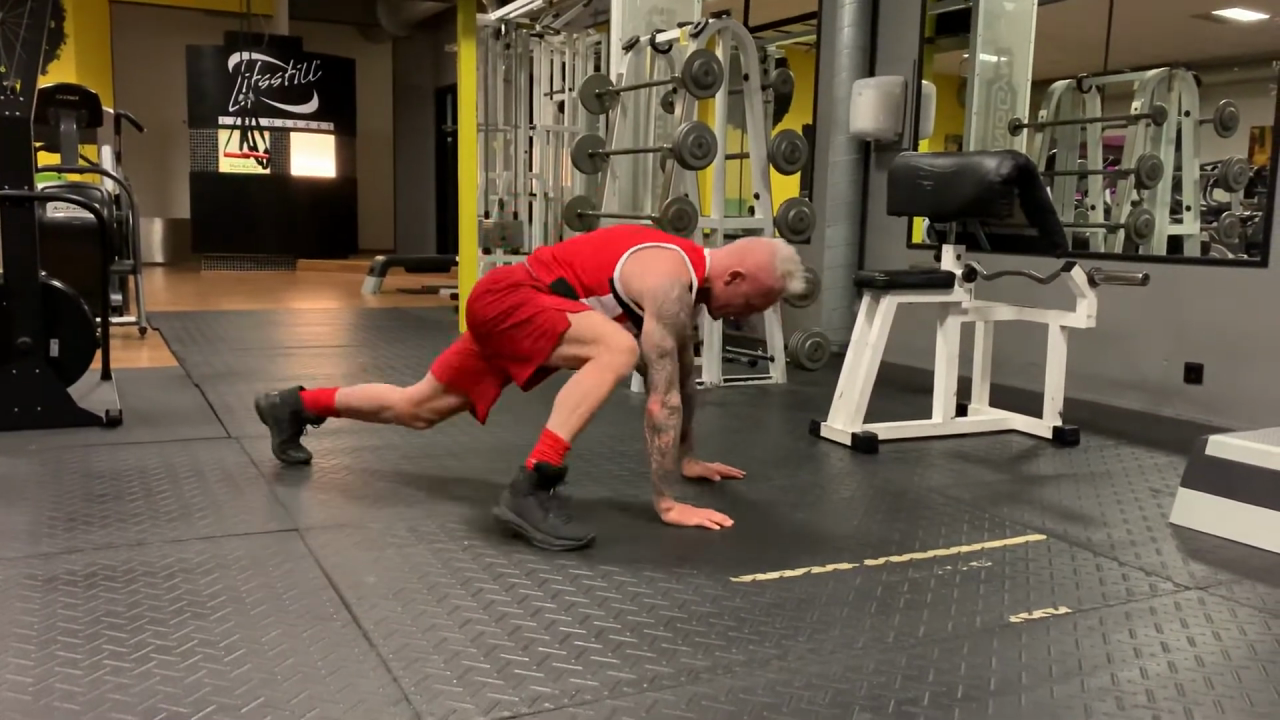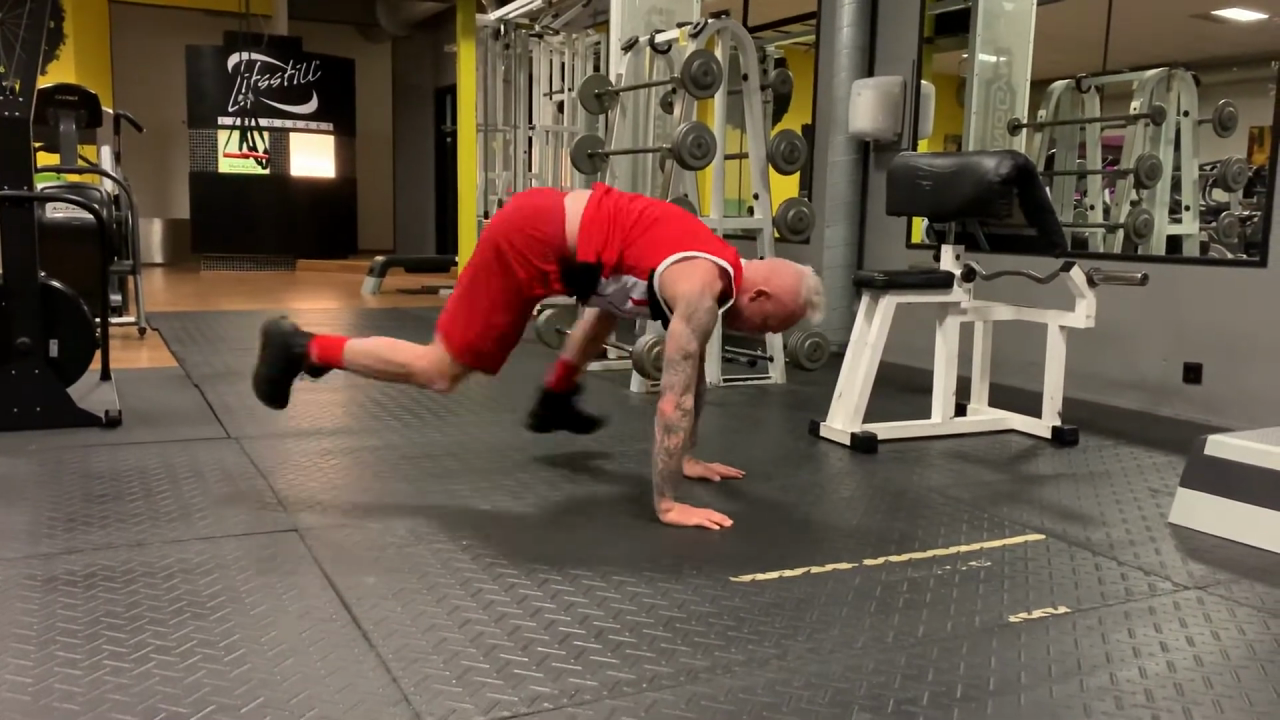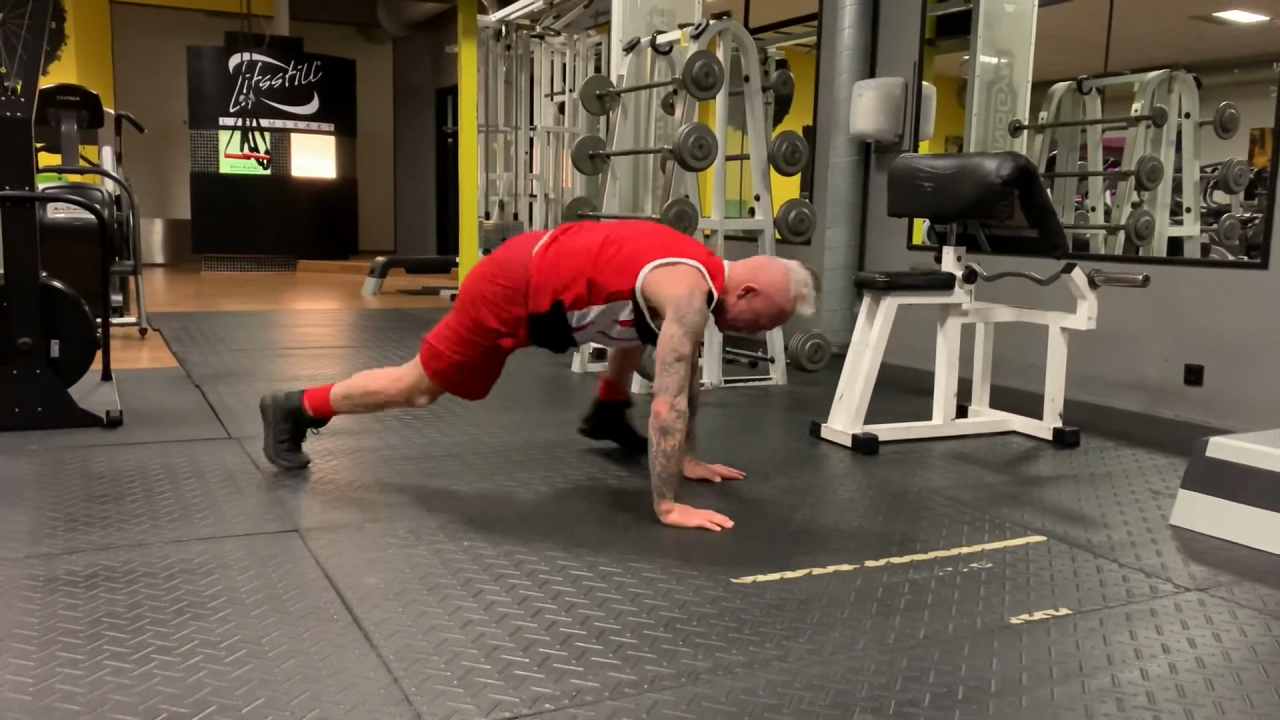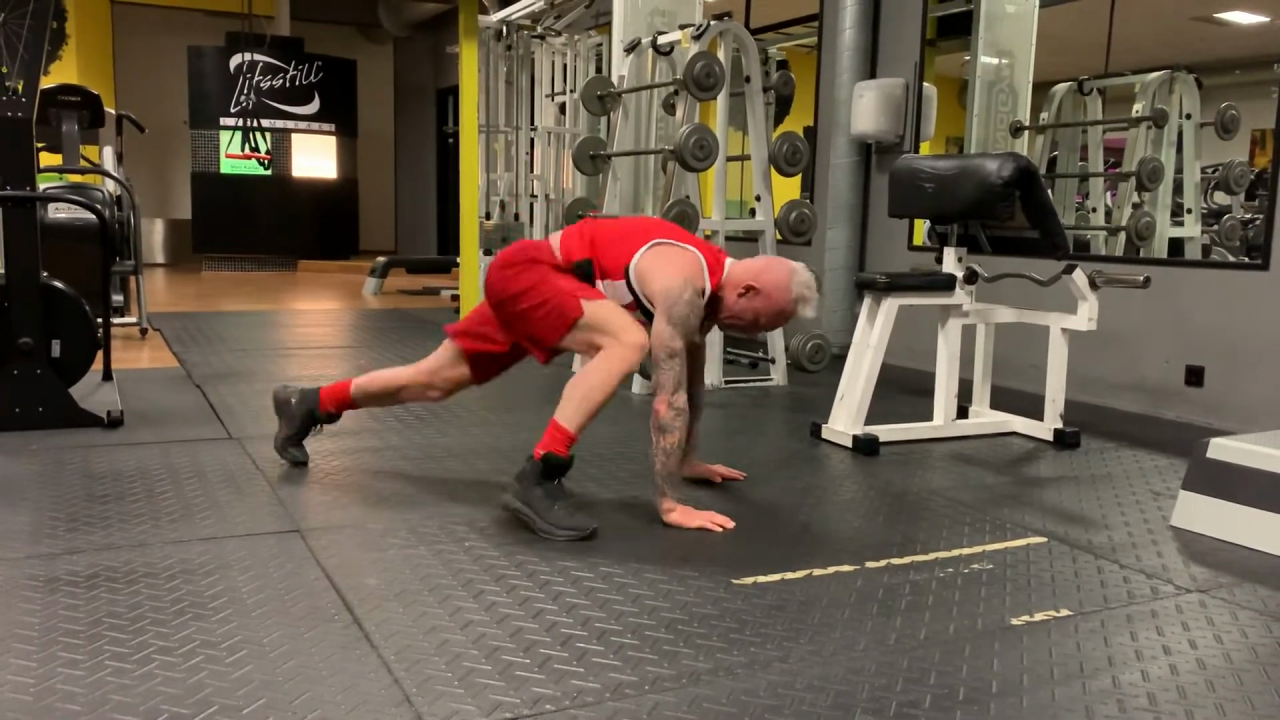
dt=0.4s
person 1, frame 1
left shoulder: (688, 275)
right shoulder: (670, 282)
left elbow: (682, 376)
right elbow: (662, 396)
left wrist: (687, 458)
right wrist: (668, 501)
left hip: (518, 303)
right hip: (504, 298)
left knee: (417, 407)
right knee: (618, 349)
left ankle: (293, 406)
right ankle: (532, 488)
person 1, frame 2
left shoulder: (713, 274)
right shoulder: (704, 288)
left elbow: (686, 379)
right elbow: (676, 396)
left wrist: (685, 459)
right wrist: (668, 503)
left hip: (551, 216)
right hip: (530, 238)
left knee: (608, 307)
right knee: (440, 370)
left ankle: (554, 401)
right ankle: (301, 349)
person 1, frame 3
left shoulder: (702, 275)
right shoulder: (689, 292)
left elbow: (684, 374)
right elbow: (670, 399)
left wrist: (688, 459)
right wrist: (669, 505)
left hip: (540, 260)
right hip: (510, 289)
left knee: (652, 330)
right knee: (418, 387)
left ankle: (605, 415)
right ankle: (294, 409)
person 1, frame 4
left shoulder: (708, 278)
right shoulder: (683, 285)
left elbow: (690, 379)
right elbow: (668, 396)
left wrist: (687, 462)
right wrist: (671, 504)
left hip: (548, 278)
right hip: (523, 273)
left knee: (432, 383)
right knee: (626, 343)
left ankle: (309, 406)
right ankle: (540, 475)
